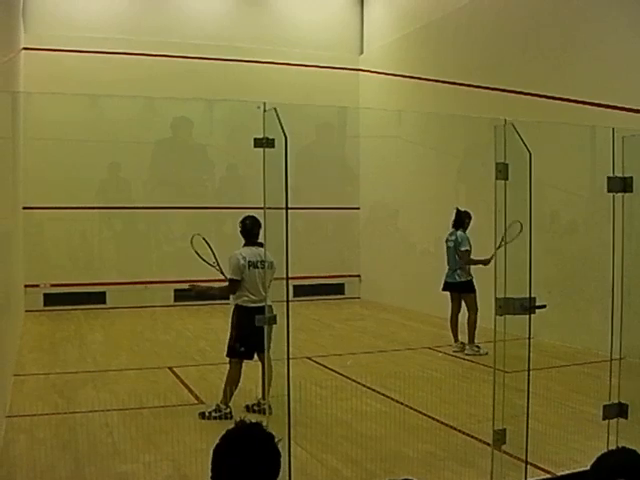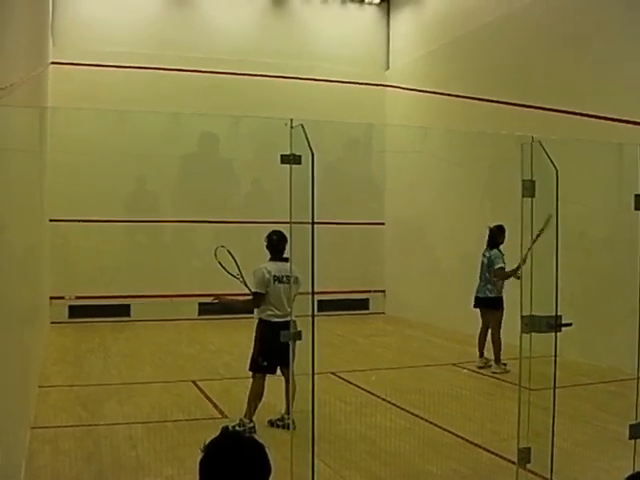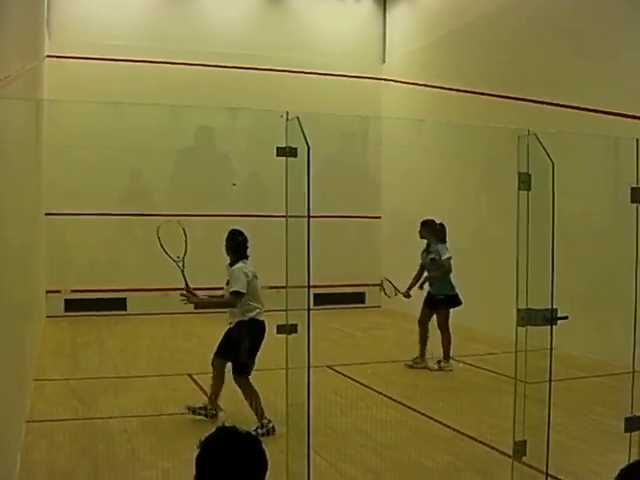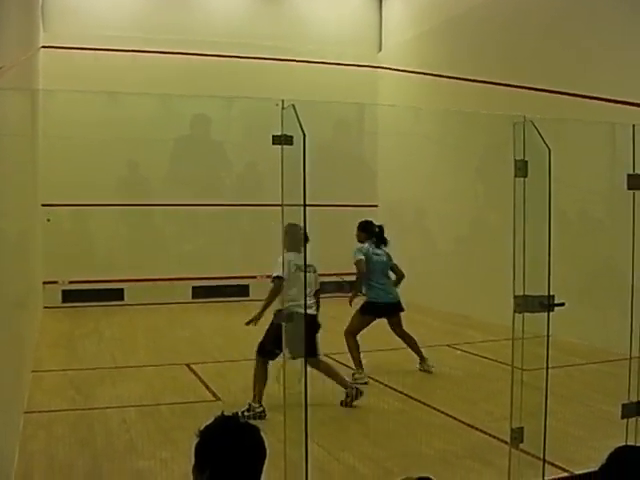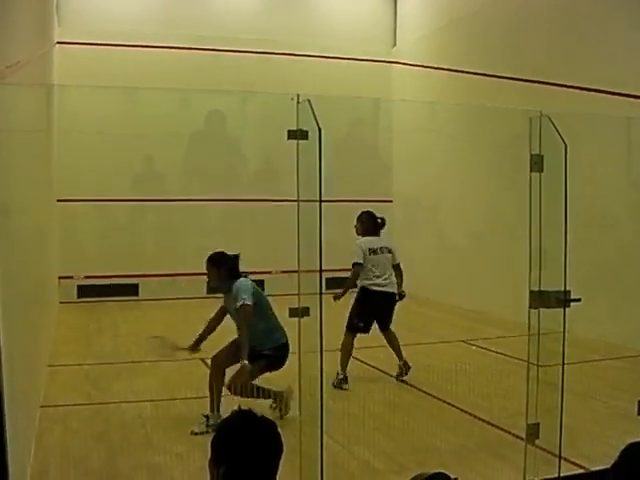
dt=1s
person 1, frame 1
left shoulder: (238, 257)
right shoulder: (268, 256)
left elbow: (232, 289)
right elbow: (265, 285)
left wrist: (205, 289)
left hip: (245, 312)
right hip: (263, 310)
left knee: (236, 361)
right knee: (265, 356)
left ankle: (224, 406)
right ankle: (264, 402)
person 1, frame 2
left shoulder: (263, 271)
right shoulder: (293, 271)
left elbow: (257, 302)
right elbow: (290, 299)
left wrist: (228, 301)
left hip: (269, 326)
right hip: (288, 325)
left knee: (259, 375)
right knee: (288, 372)
left ankle: (247, 421)
right ankle: (288, 417)
person 1, frame 3
left shoulder: (239, 270)
right shoulder: (237, 268)
left elbow: (233, 302)
right elbow: (232, 299)
left wrist: (200, 303)
right wrist: (200, 299)
left hip: (250, 326)
right hip: (240, 324)
left knee: (240, 375)
right knee: (218, 362)
left ankle: (265, 424)
right ankle: (211, 407)
person 1, frame 4
left shoulder: (287, 259)
right shoulder: (311, 264)
left elbow: (277, 286)
right elbow: (317, 295)
left wrist: (261, 312)
right wrist: (315, 317)
left hip: (290, 316)
right hip: (309, 318)
left knee: (262, 357)
right knee: (313, 360)
left ankle: (256, 406)
right ankle: (350, 388)
person 1, frame 5
left shoulder: (362, 243)
right shoulder: (387, 243)
left elbow: (356, 272)
right elbow: (398, 269)
left wrist: (343, 292)
right wrist: (399, 288)
left hip: (369, 293)
right hip: (389, 294)
left knee: (350, 332)
right knee: (385, 329)
left ankle: (342, 375)
right ankle: (402, 363)
person 2, frame 1
left shoulder: (450, 236)
right shoulder: (463, 237)
right elbow: (466, 260)
right wrist: (483, 261)
left hip: (451, 278)
right hip: (463, 279)
left knee: (455, 310)
right knee: (473, 311)
left ankle: (457, 343)
right ankle: (471, 346)
person 2, frame 2
left shoulder: (487, 251)
right shoulder: (496, 254)
right elbow: (501, 276)
left wrist: (512, 273)
right wrist: (517, 268)
left hip: (481, 294)
right hip: (492, 296)
left knee: (485, 327)
right knee: (495, 330)
left ankle: (481, 359)
right ankle: (497, 364)
person 2, frame 3
left shoulder: (440, 247)
right shoulder: (426, 250)
left elbow: (447, 269)
right elbow: (420, 272)
left wrist: (428, 277)
right wrist: (409, 288)
left hip: (444, 293)
right hip: (433, 292)
left knee: (443, 326)
right knee: (422, 323)
left ankle: (446, 361)
right ankle: (421, 359)
person 2, frame 4
left shoulder: (361, 250)
right shoulder: (383, 252)
left elbow: (361, 272)
right elbow: (400, 275)
left wrist: (355, 292)
left hip: (375, 301)
right hip: (392, 299)
left knee: (350, 333)
right knee: (399, 332)
left ankle: (360, 372)
right ankle: (424, 361)
person 2, frame 5
left shoulder: (242, 287)
right shoulder: (230, 289)
left elbow: (245, 325)
right elbow: (219, 317)
left wrist: (244, 361)
right wrist: (198, 341)
left hip: (273, 346)
right hip: (253, 341)
left knee: (235, 385)
right knee: (217, 363)
left ankle: (280, 396)
right ankle: (214, 418)
